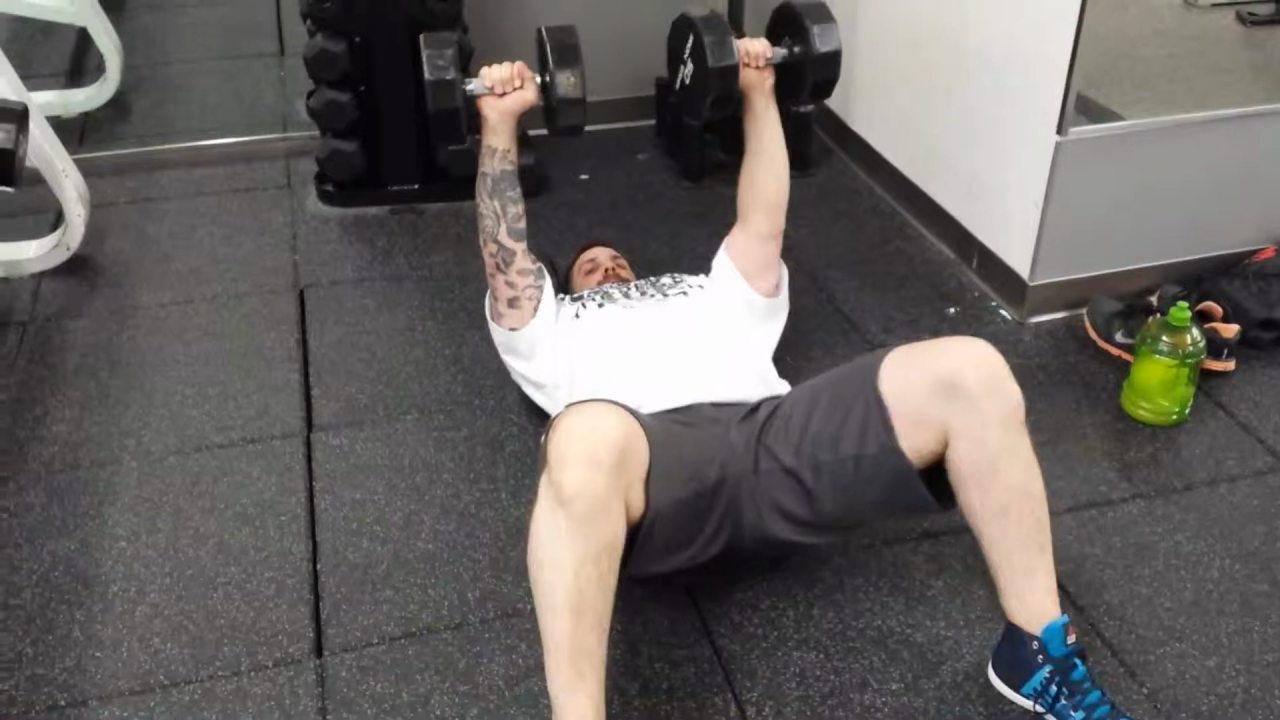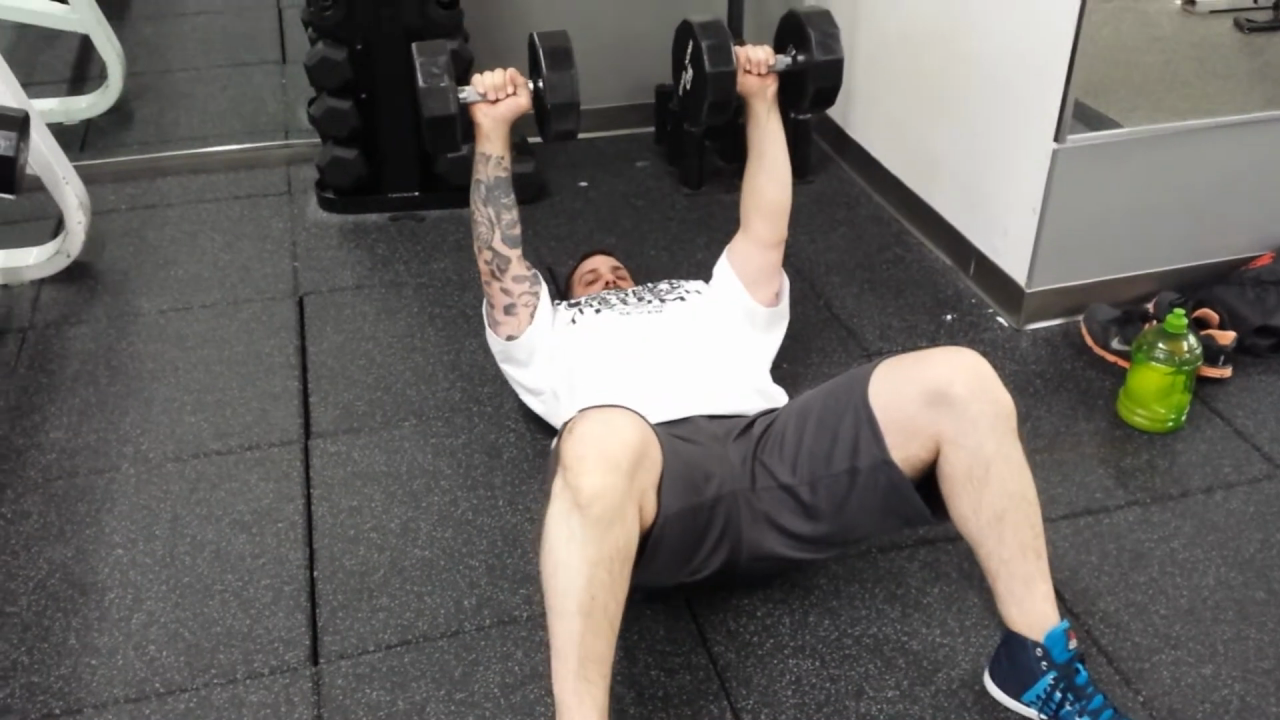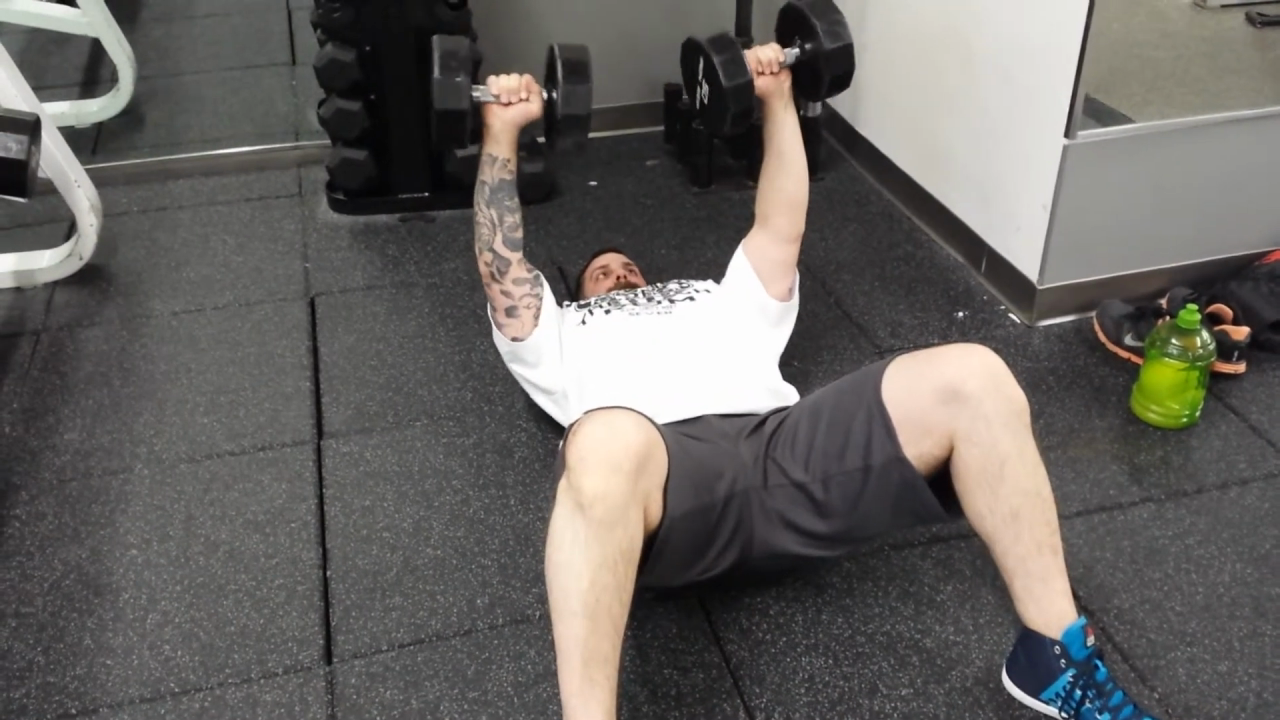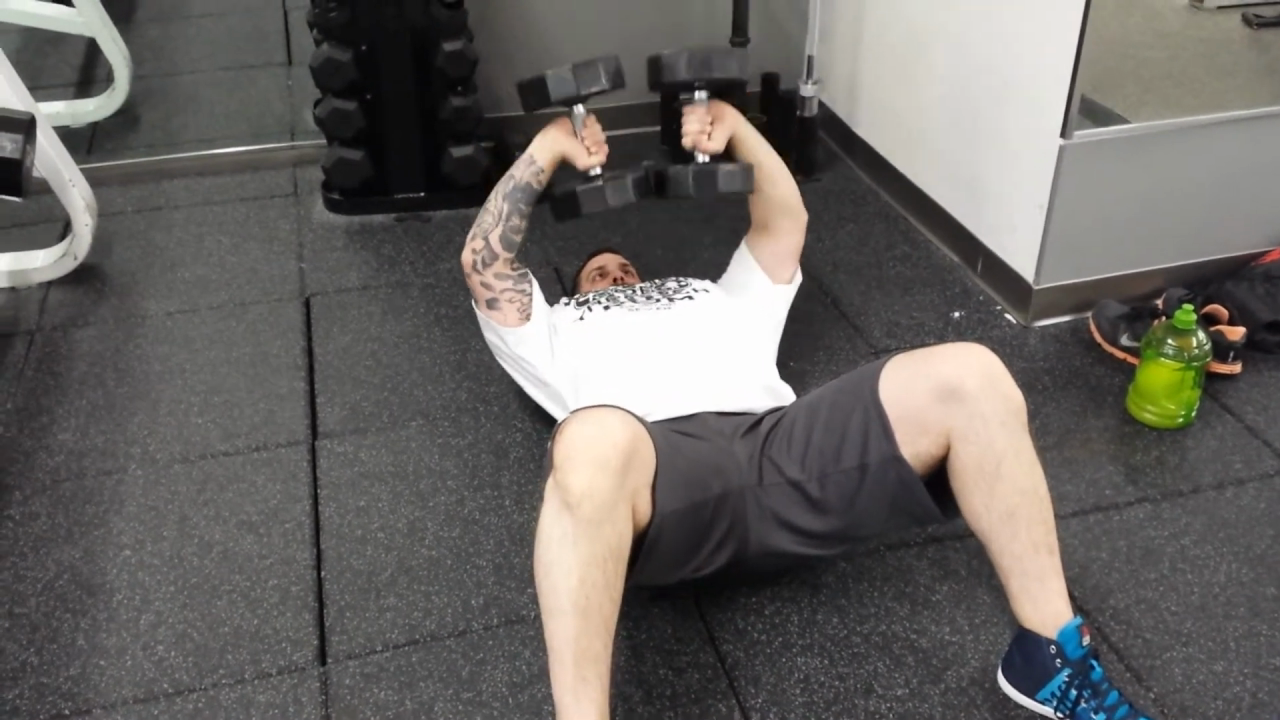
dt=1s
person 1, frame 1
left shoulder: (714, 297)
right shoulder: (553, 328)
left elbow: (763, 228)
right elbow: (505, 256)
left wrist: (759, 95)
right wrist: (498, 124)
left hip: (775, 436)
right hip: (651, 456)
left knee: (969, 372)
right knee: (586, 440)
left ankle: (1039, 648)
person 1, frame 2
left shoulder: (710, 303)
right shoulder: (554, 335)
left elbow: (765, 234)
right elbow: (500, 264)
left wrist: (760, 103)
right wrist: (493, 130)
left hip: (772, 450)
right hip: (649, 471)
left knee: (959, 383)
right knee: (601, 445)
left ankle: (1038, 654)
person 1, frame 3
left shoulder: (721, 302)
right shoulder: (565, 332)
left elbow: (781, 228)
right elbow: (500, 265)
left wrist: (777, 102)
right wrist: (501, 132)
left hip: (785, 450)
right hip: (663, 470)
left knee: (971, 379)
right knee: (607, 447)
left ankle: (1056, 651)
person 1, frame 4
left shoulder: (717, 297)
right shoulder: (561, 332)
left elbow: (785, 222)
right elbow: (484, 262)
left wrist: (735, 129)
right wrist: (547, 150)
left hip: (781, 451)
right hip: (659, 469)
left knee: (969, 378)
right knee: (592, 444)
left ankle: (1050, 651)
